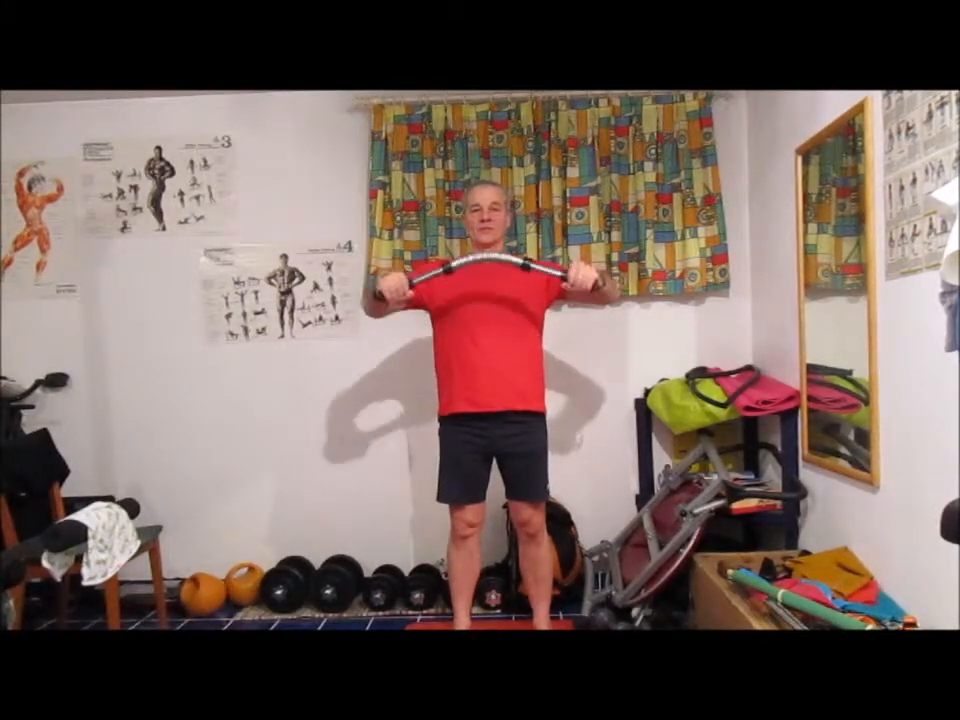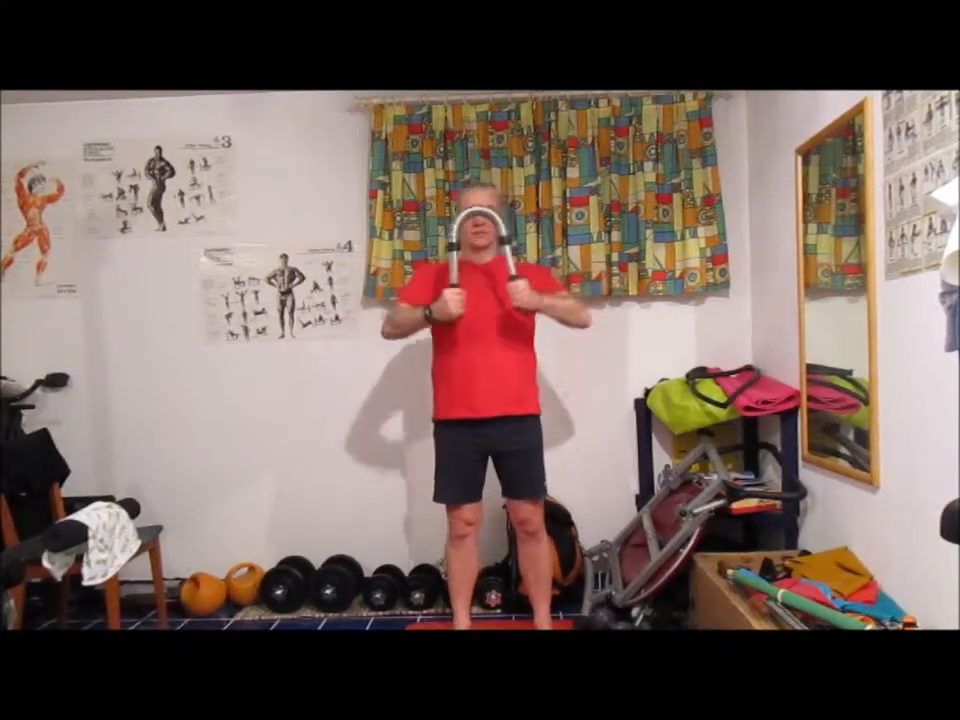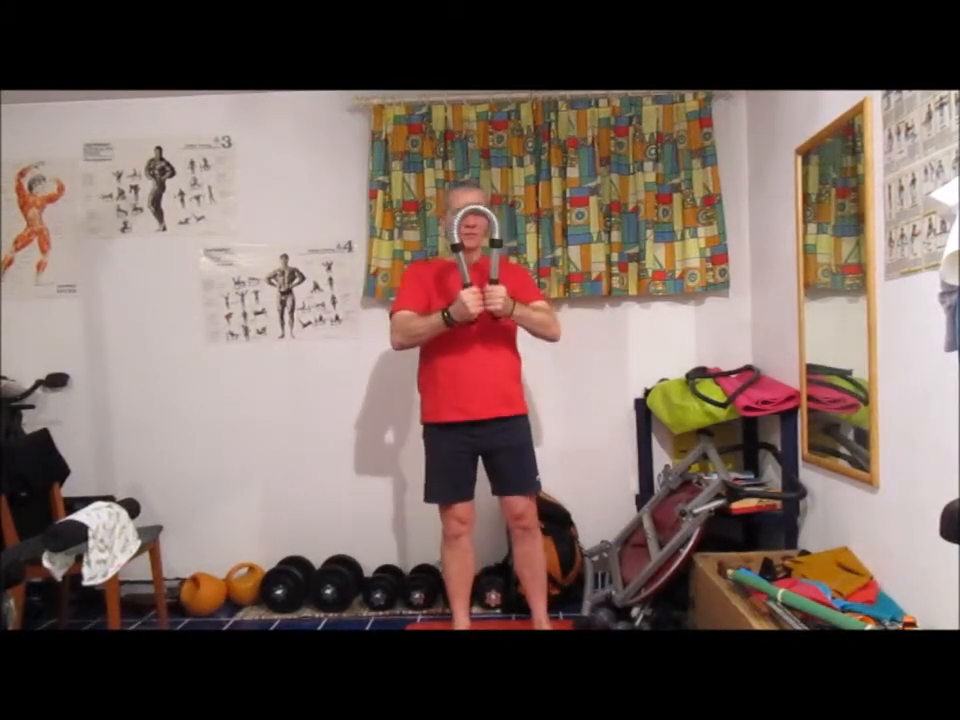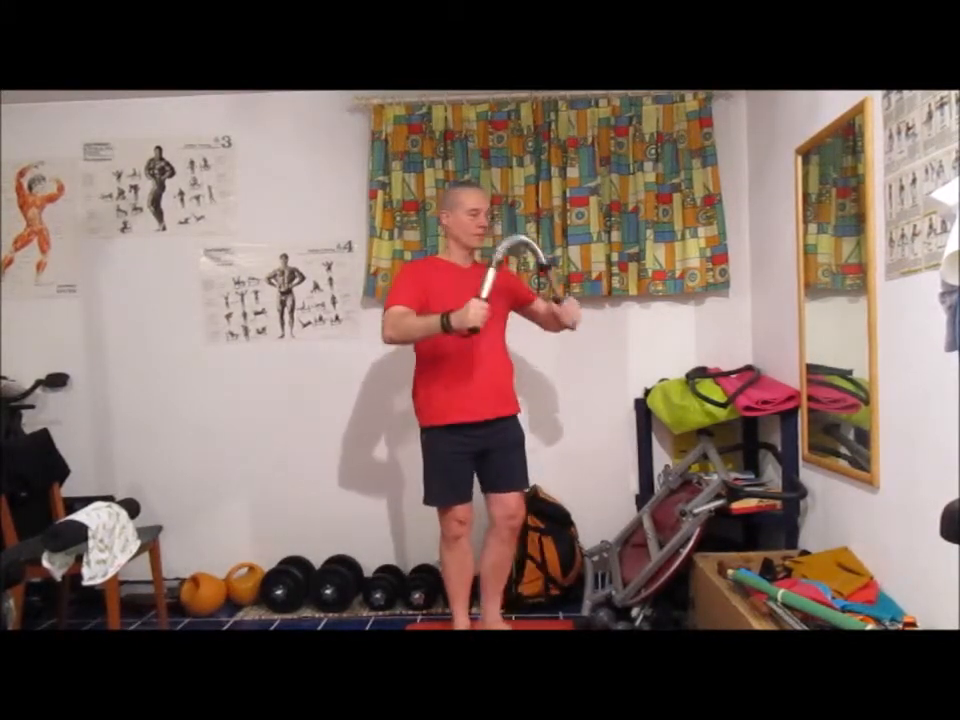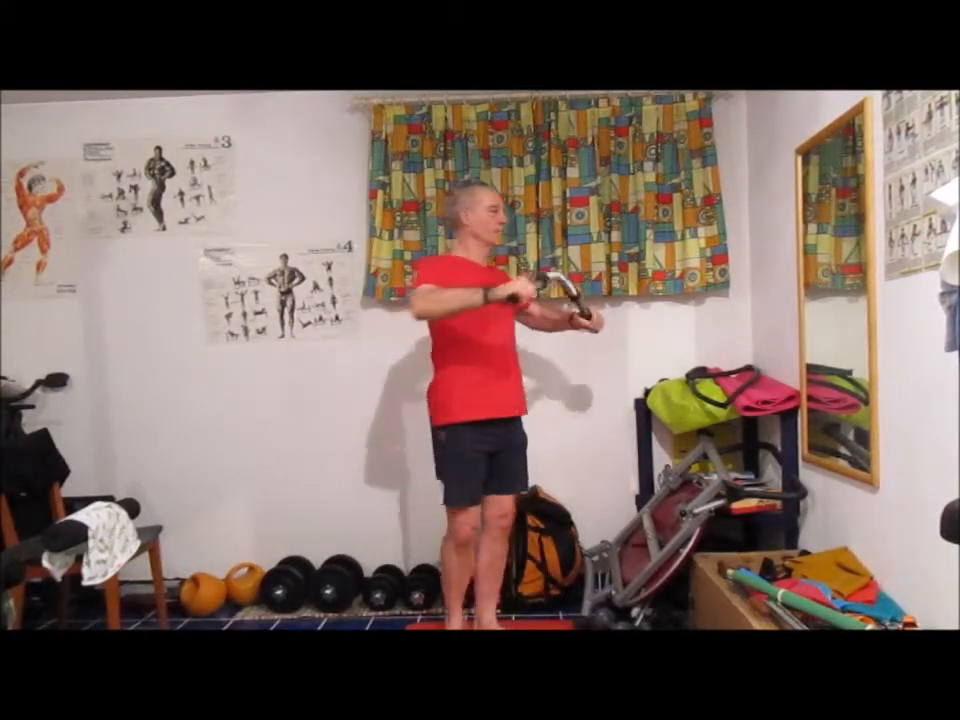
dt=0.3s
person 1, frame 1
left shoulder: (536, 273)
right shoulder: (438, 275)
left elbow: (610, 296)
right elbow: (374, 309)
left wrist: (593, 280)
right wrist: (382, 292)
left hip: (523, 418)
right hip: (461, 421)
left knee: (531, 523)
right knee: (465, 525)
left ankle: (542, 622)
right ankle: (461, 623)
person 1, frame 2
left shoulder: (527, 273)
right shoulder: (433, 275)
left elbow: (582, 317)
right elbow: (390, 327)
left wrist: (538, 301)
right wrist: (432, 311)
left hip: (518, 419)
right hip: (456, 422)
left knee: (530, 521)
right knee: (462, 525)
left ankle: (543, 621)
right ankle: (461, 623)
person 1, frame 3
left shoulder: (511, 273)
right shoulder: (421, 274)
left elbow: (552, 330)
right elbow: (400, 335)
left wrist: (517, 308)
right wrist: (453, 315)
left hip: (507, 418)
right hip: (447, 422)
left knee: (524, 517)
right knee: (457, 524)
left ankle: (541, 621)
right ankle: (461, 623)
person 1, frame 4
left shoulder: (501, 276)
right shoulder: (417, 273)
left elbow: (544, 313)
right elbow: (392, 330)
left wrist: (562, 314)
right wrist: (451, 321)
left hip: (501, 418)
right hip: (445, 423)
left knee: (509, 517)
right knee: (455, 525)
left ankle: (492, 615)
right ankle: (461, 623)
person 1, frame 5
left shoulder: (496, 276)
right shoulder: (437, 267)
left elbow: (531, 313)
right elbow: (421, 305)
left wrist: (573, 320)
right wrist: (496, 290)
left hip: (506, 419)
right hip: (459, 422)
left knee: (500, 520)
right knee: (463, 528)
left ankle: (487, 619)
right ankle: (453, 620)
